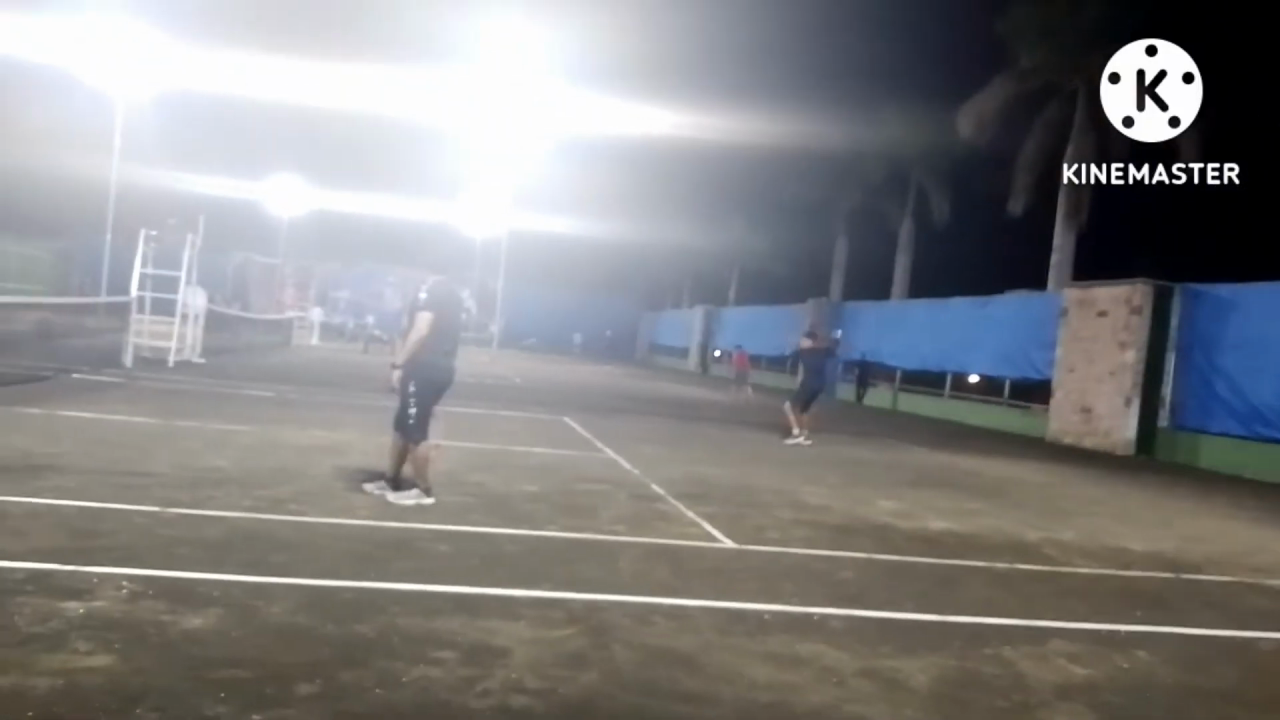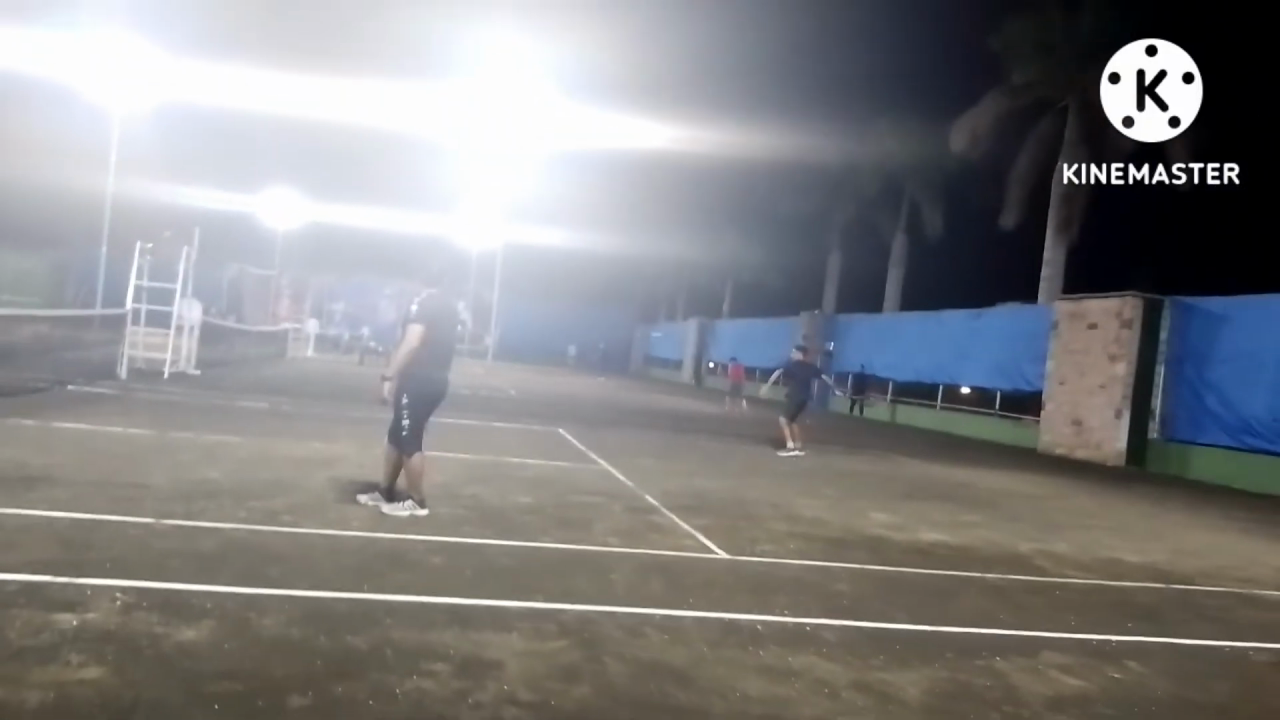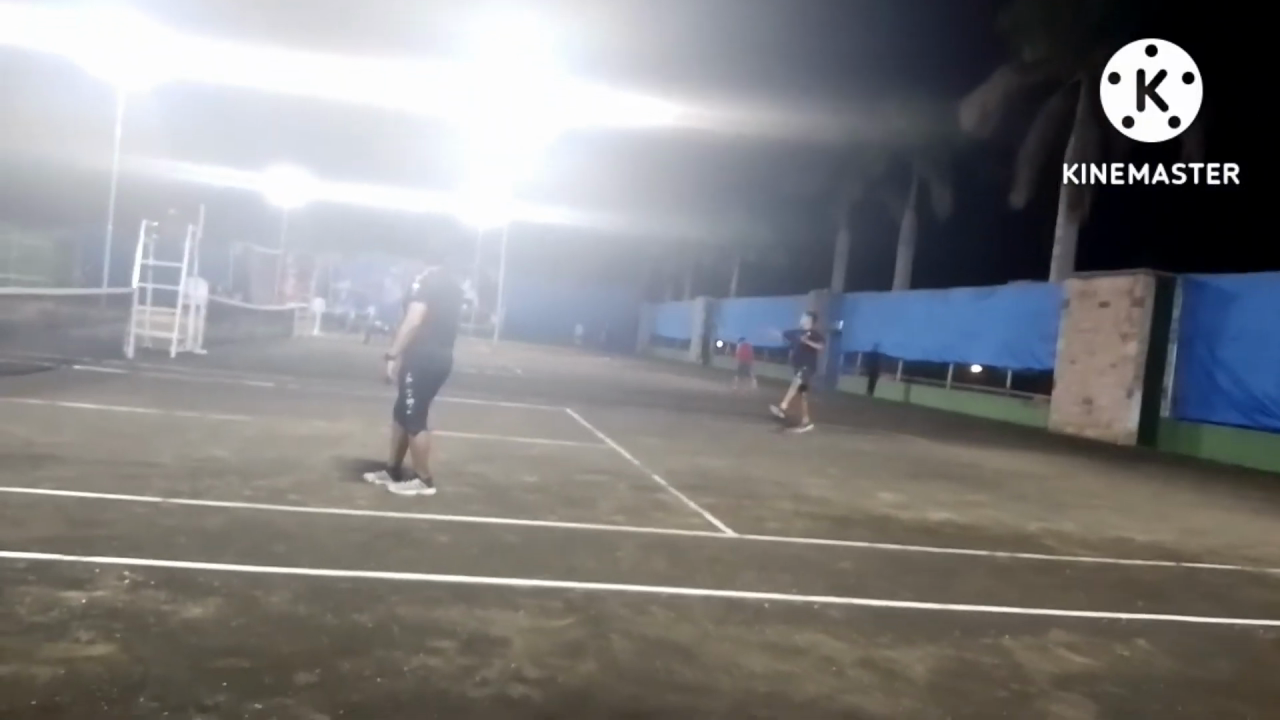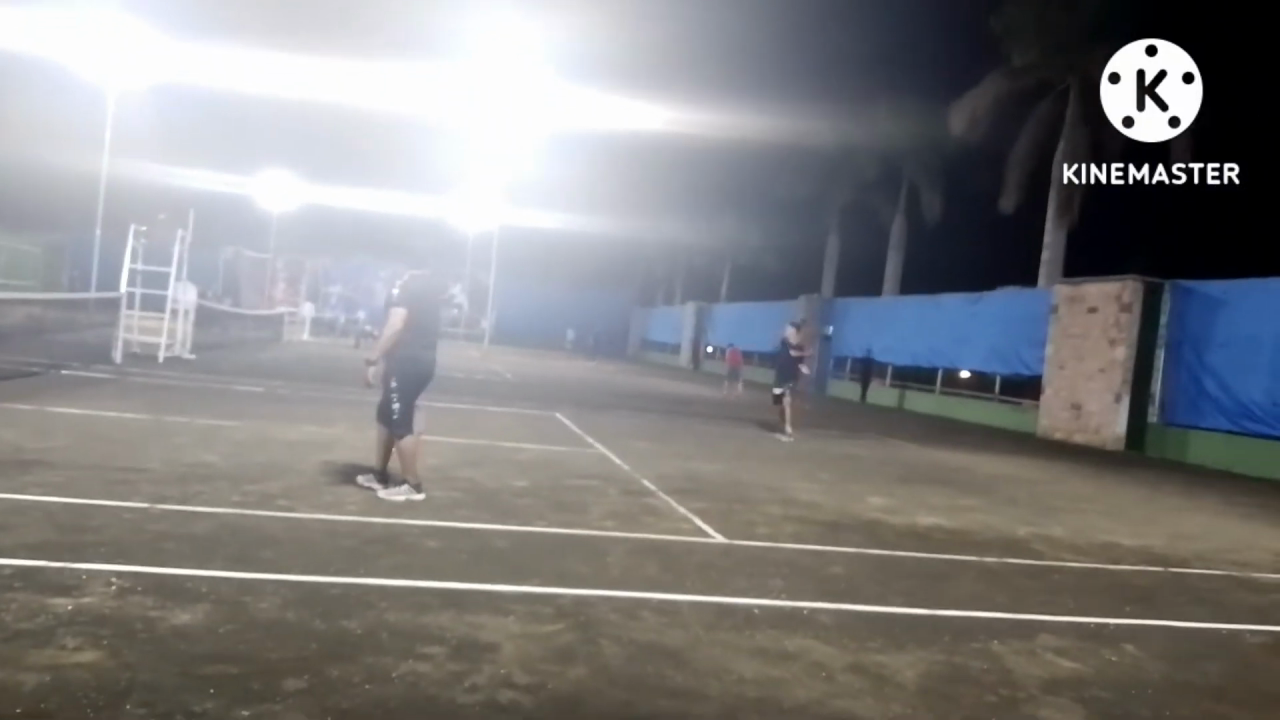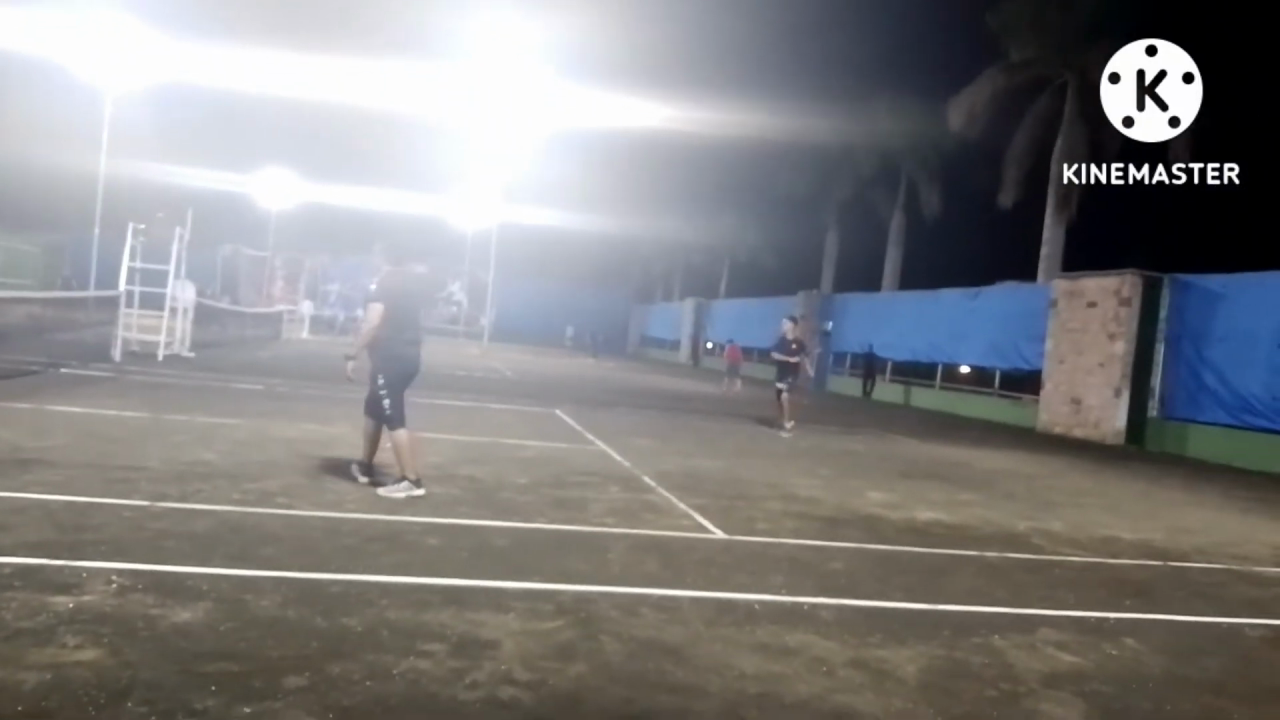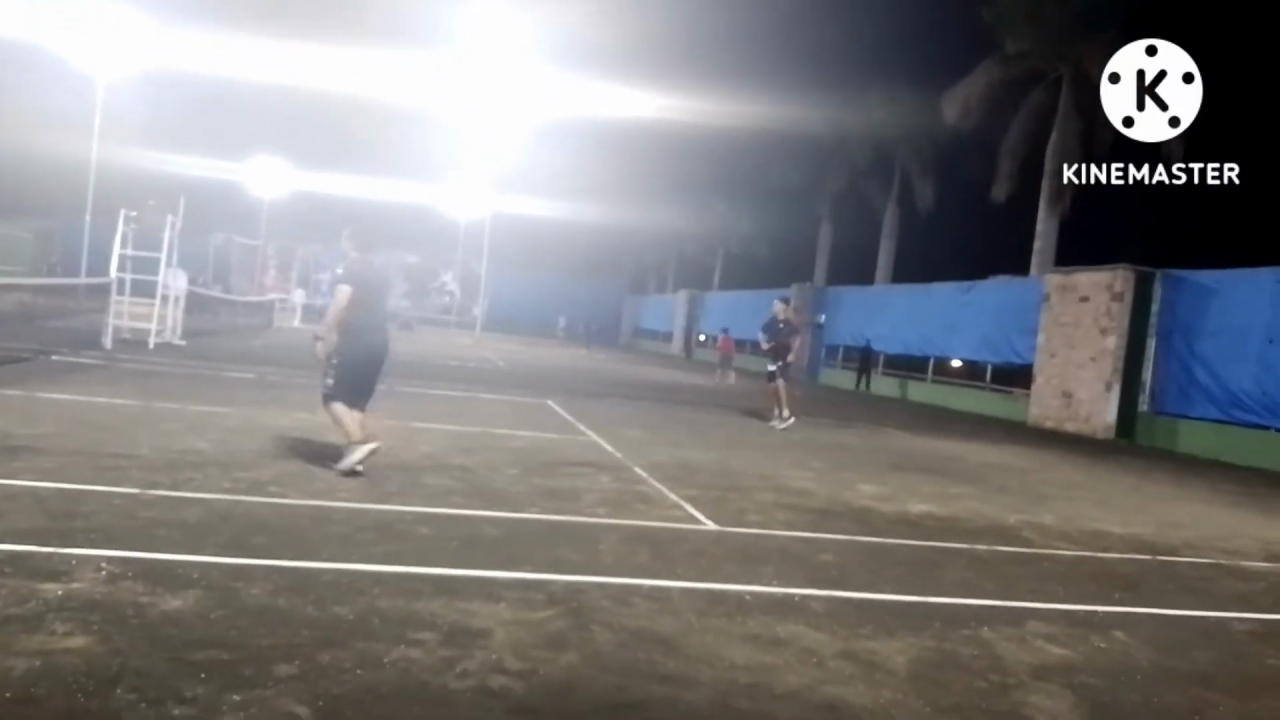
dt=0.3s
person 1, frame 1
left shoulder: (432, 290)
right shoulder: (452, 294)
left elbow: (420, 331)
left wrist: (398, 364)
left hip: (425, 370)
right hip: (439, 368)
left knee: (415, 431)
right knee: (402, 425)
left ankle: (422, 489)
right ankle: (392, 480)
person 1, frame 2
left shoulder: (424, 303)
right shoulder: (448, 307)
left elbow: (411, 343)
left wrist: (389, 376)
left hip: (418, 383)
right hip: (435, 382)
left knee: (409, 442)
right knee: (396, 437)
left ankle: (416, 502)
right ankle: (386, 492)
person 1, frame 3
left shoulder: (427, 280)
right shoulder: (452, 284)
left elbow: (413, 321)
left wrist: (393, 355)
left hip: (422, 360)
right hip: (439, 358)
left knee: (414, 420)
right knee: (402, 415)
left ankle: (423, 480)
right ankle: (393, 471)
person 1, frame 4
left shoulder: (407, 285)
right shoulder: (434, 286)
left elbow: (394, 326)
left wrist: (373, 360)
left hip: (405, 363)
right hip: (423, 361)
left knee: (401, 423)
right knee: (386, 416)
left ankle: (412, 486)
right ankle: (380, 475)
person 1, frame 5
left shoulder: (384, 282)
right shoulder: (412, 283)
left elbow: (372, 322)
left wrist: (352, 355)
left hip: (390, 359)
right hip: (408, 356)
left knee: (393, 419)
right knee: (373, 410)
left ankle: (411, 481)
right ankle: (365, 467)
person 1, frame 6
left shoulder: (350, 269)
right shoulder: (378, 273)
left elbow: (339, 304)
left wrist: (321, 337)
left hip: (354, 343)
right hip: (378, 343)
left knee: (333, 398)
right knee: (356, 402)
left ankle: (359, 442)
right ankle: (354, 456)
